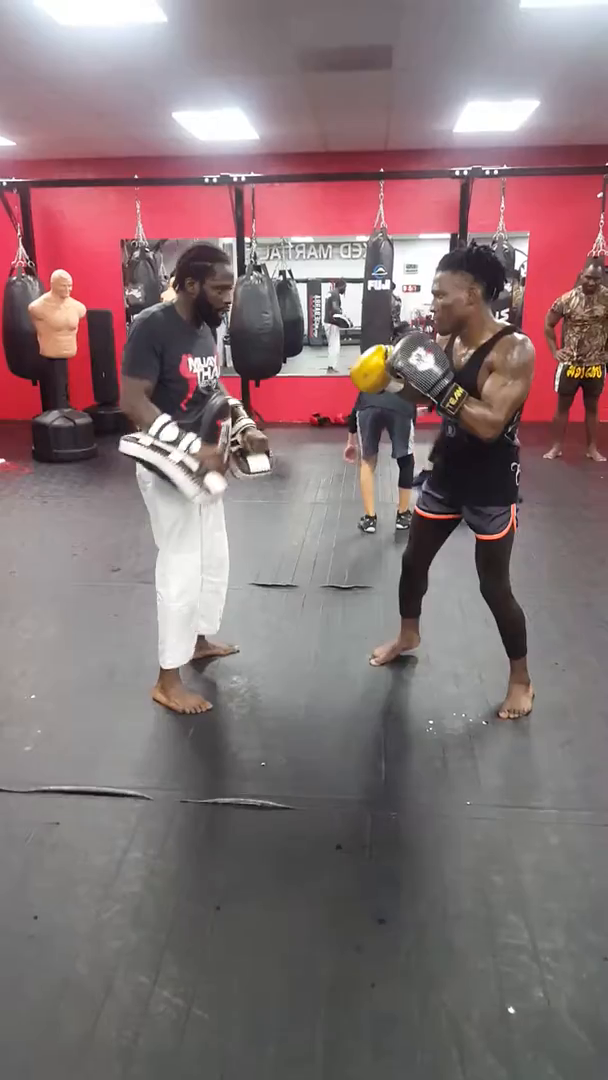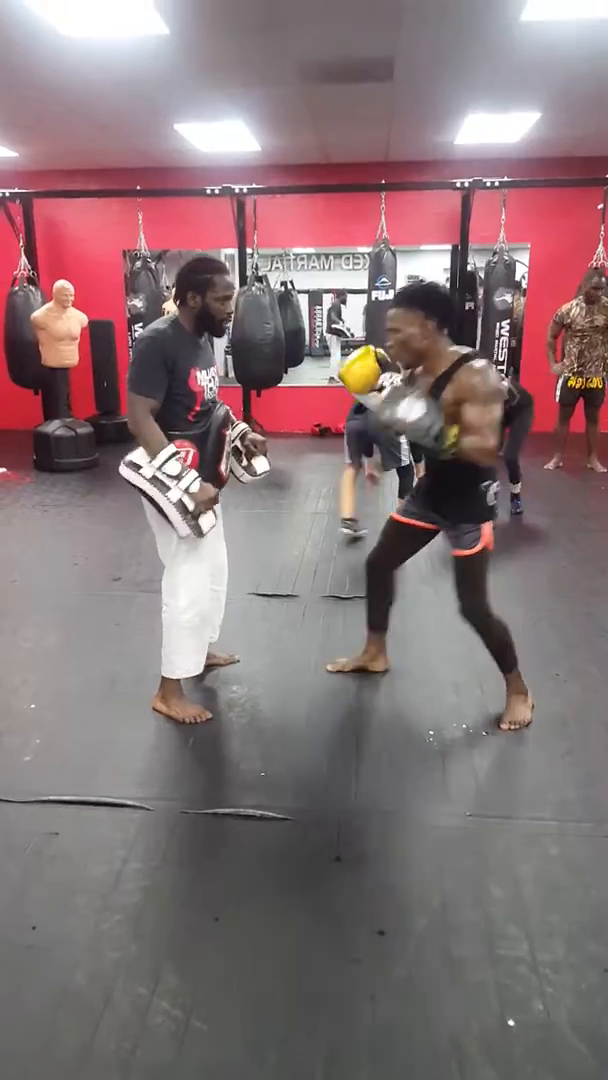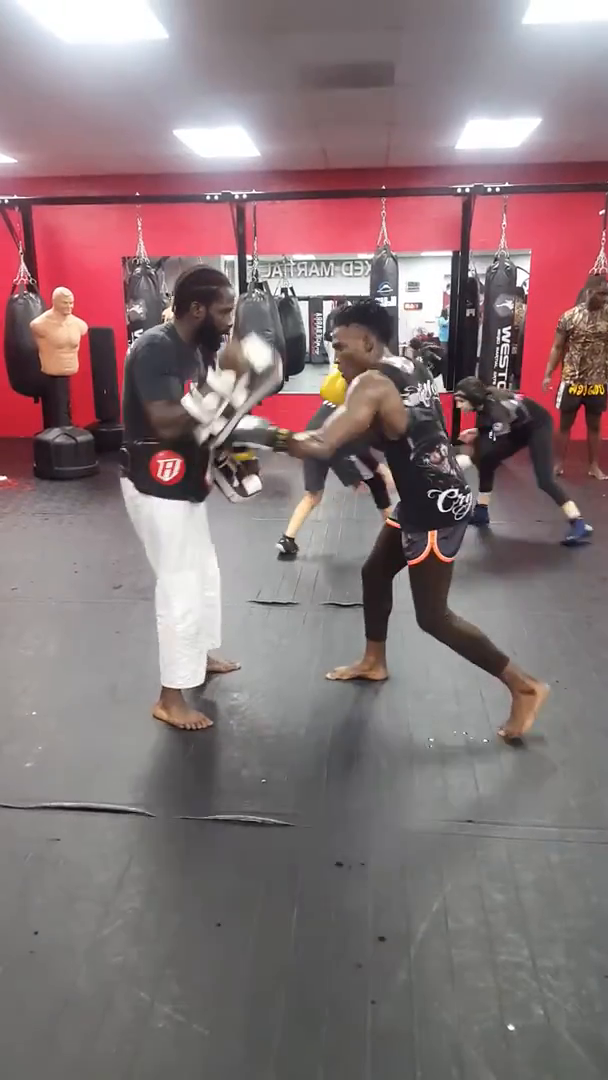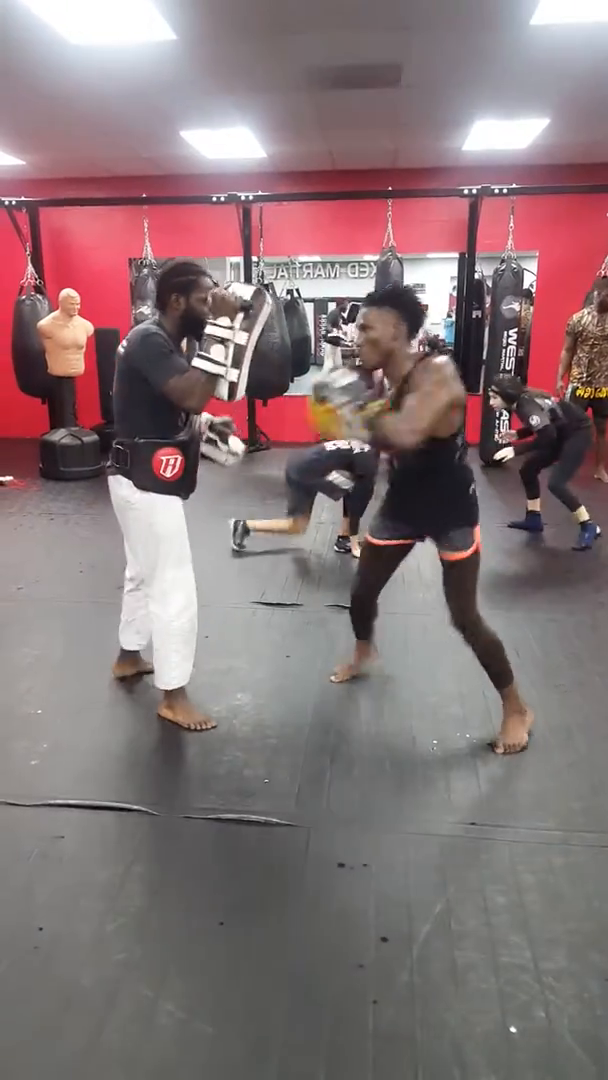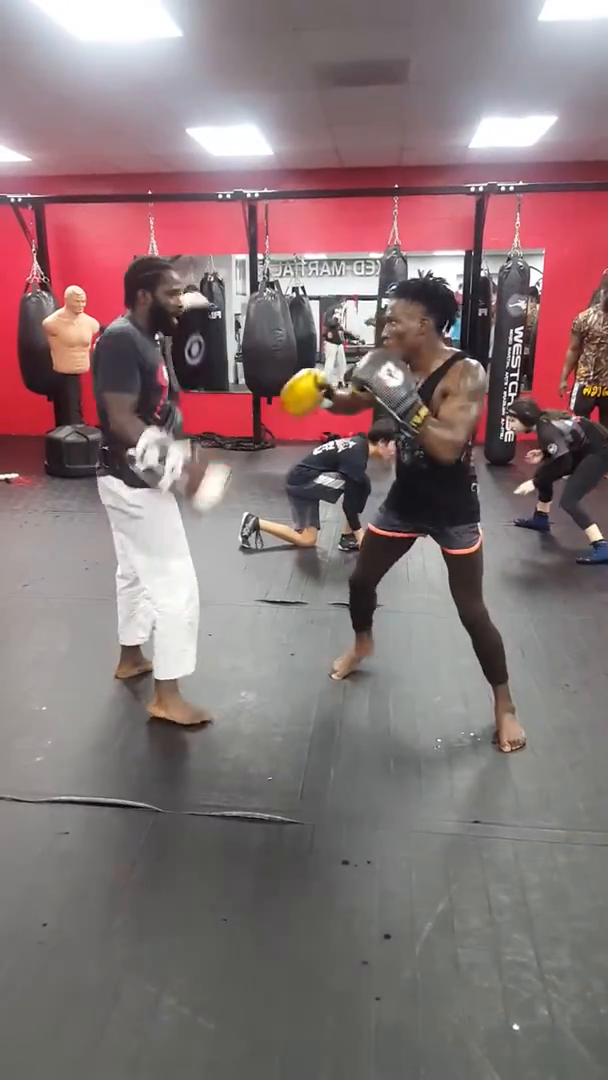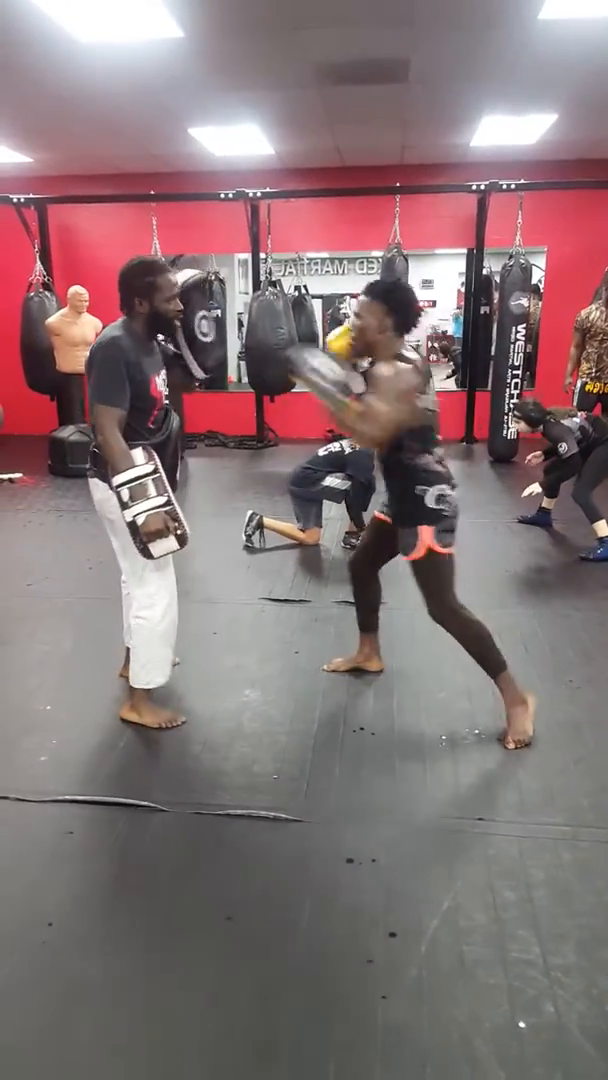
dt=0.4s
person 1, frame 1
left shoulder: (206, 326)
right shoulder: (152, 327)
right elbow: (134, 402)
left wrist: (244, 429)
right wrist: (190, 450)
left hip: (204, 463)
left knee: (214, 556)
right knee: (181, 567)
left ankle: (198, 639)
right ankle: (169, 679)
person 1, frame 2
left shoulder: (201, 337)
right shoulder: (158, 342)
right elbow: (140, 420)
left wrist: (240, 434)
left hip: (200, 475)
left knee: (212, 568)
right knee: (189, 577)
left ankle: (199, 648)
right ankle: (170, 690)
person 1, frame 3
left shoulder: (194, 347)
right shoulder: (156, 349)
right elbow: (169, 425)
left hip: (184, 484)
right hip: (157, 490)
left knee: (205, 574)
right knee: (183, 588)
left ankle: (200, 654)
right ankle: (170, 697)
person 1, frame 4
left shoulder: (162, 340)
right shoulder: (149, 342)
right elbow: (193, 396)
left wrist: (207, 426)
right wrist: (222, 328)
left hip: (148, 479)
right hip: (146, 483)
left knee: (144, 574)
right knee: (174, 588)
left ankle: (130, 656)
right ankle: (173, 697)
person 1, frame 5
left shoulder: (140, 337)
right shoulder: (121, 340)
left elbow: (151, 403)
right elbow: (123, 421)
left hip: (126, 477)
right hip: (135, 480)
left knee: (135, 569)
right knee: (175, 581)
left ankle: (131, 657)
right ankle: (166, 694)
person 1, frame 6
left shoulder: (144, 340)
right shoulder: (115, 349)
right elbow: (108, 433)
left knee: (139, 577)
right knee: (155, 588)
left ankle: (136, 658)
right ankle: (138, 700)
person 2, frame 1
left shoulder: (514, 349)
right shoulder: (450, 340)
left elbow: (489, 424)
right elbow: (425, 399)
right wrist: (407, 370)
left hip: (491, 487)
right hip: (446, 475)
left knee: (494, 588)
right knee: (413, 560)
left ankle: (520, 679)
right ankle: (408, 635)
person 2, frame 2
left shoulder: (475, 375)
right shoulder: (422, 368)
left elbow: (486, 451)
left hip: (469, 502)
right hip: (430, 491)
left knee: (474, 606)
right knee: (378, 563)
left ankle: (518, 689)
right ankle: (374, 653)
person 2, frame 3
left shoulder: (370, 383)
right shoulder: (412, 369)
left elbow: (322, 447)
left wrist: (268, 436)
right wrist: (351, 413)
left hip: (434, 506)
right hip: (432, 497)
left knee: (433, 616)
right knee: (375, 572)
left ankle: (524, 688)
right ankle: (373, 661)
person 2, frame 4
left shoulder: (437, 371)
right shoulder: (389, 375)
left elbow: (408, 435)
right elbow: (391, 439)
left hip: (451, 510)
right hip: (401, 502)
left knee: (465, 617)
right knee: (363, 590)
left ankle: (515, 708)
right ankle: (362, 653)
person 2, frame 5
left shoulder: (466, 374)
right shoulder: (396, 366)
left elbow: (448, 448)
right elbow: (352, 403)
left wrist: (402, 401)
right wrist: (328, 392)
left hip: (454, 509)
right hip: (404, 499)
left knee: (472, 612)
right knee: (361, 579)
left ankle: (504, 705)
right ankle: (361, 645)
person 2, frame 6
left shoulder: (397, 374)
right shoulder: (389, 368)
left elbow: (368, 434)
right elbow: (368, 414)
left hip: (425, 500)
right hip: (407, 494)
left knee: (443, 608)
right knee: (362, 564)
left ankle: (514, 697)
right ankle: (369, 652)
